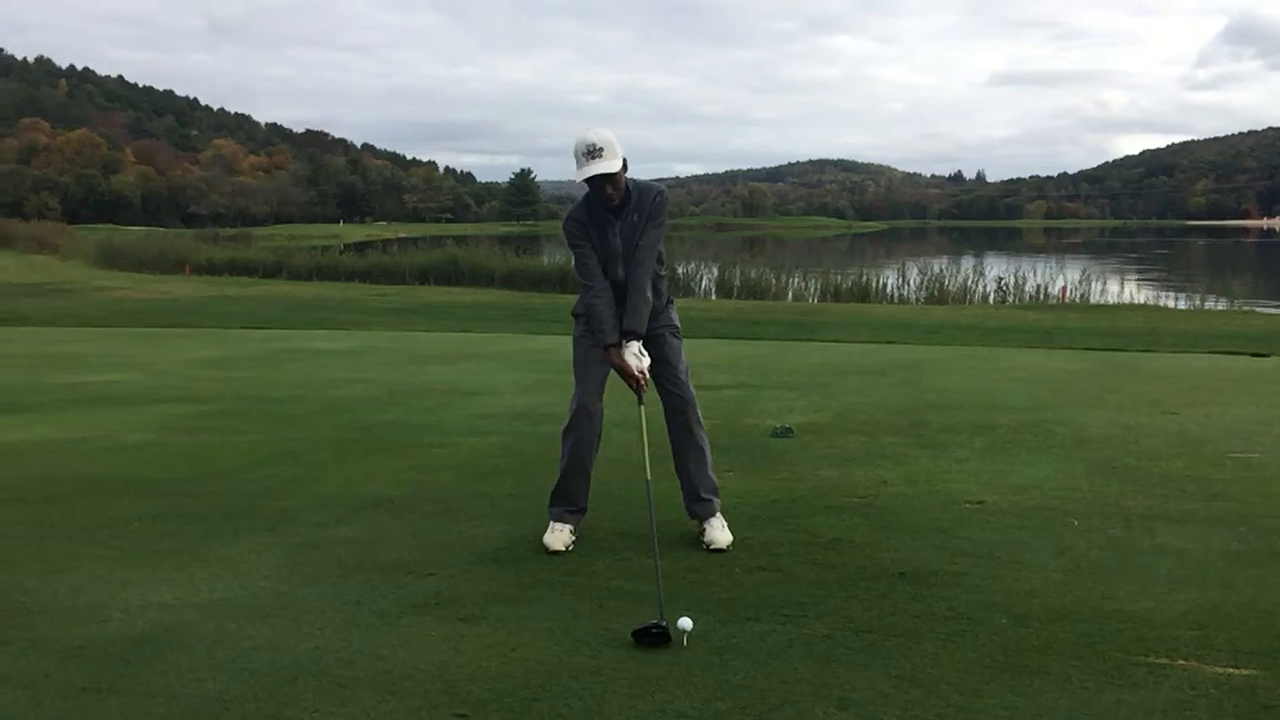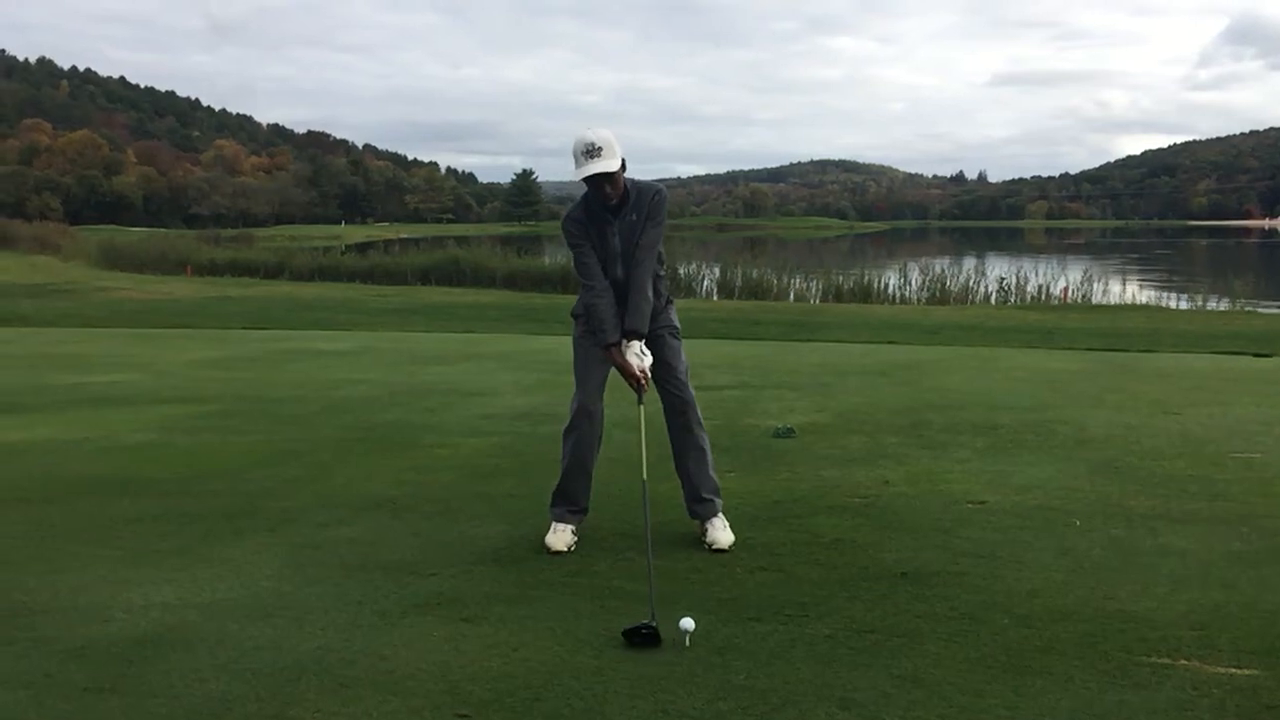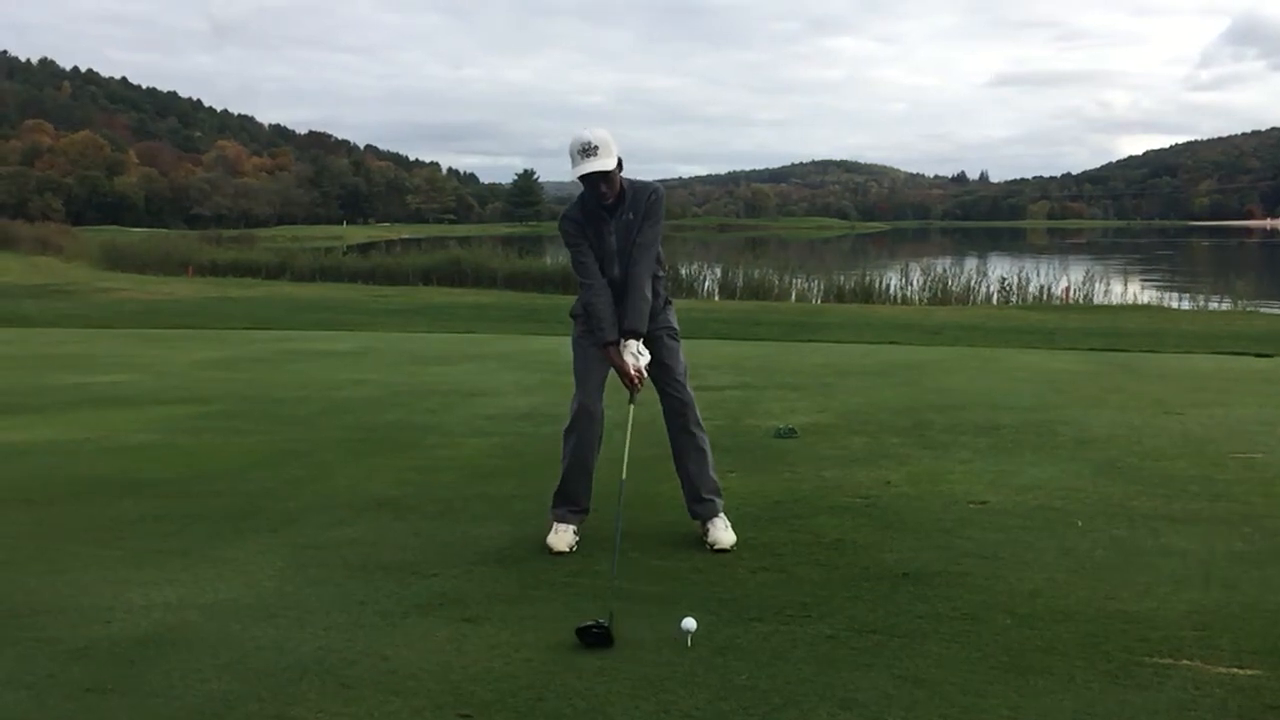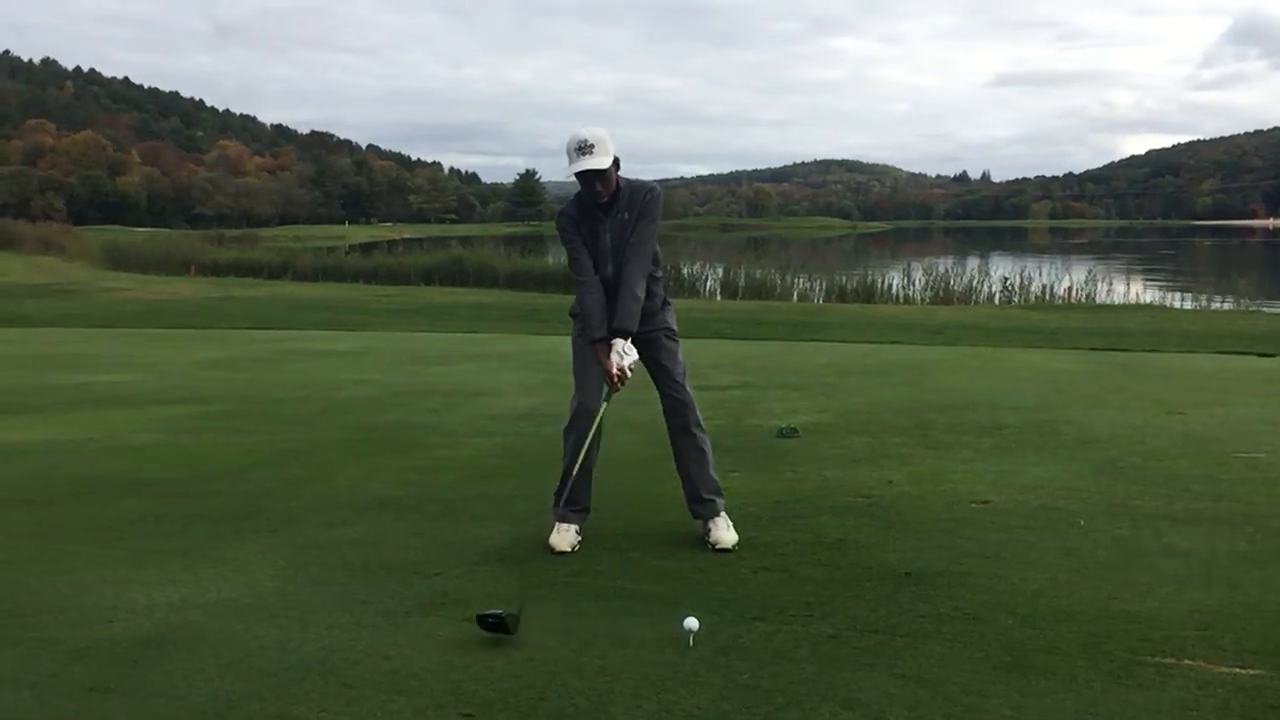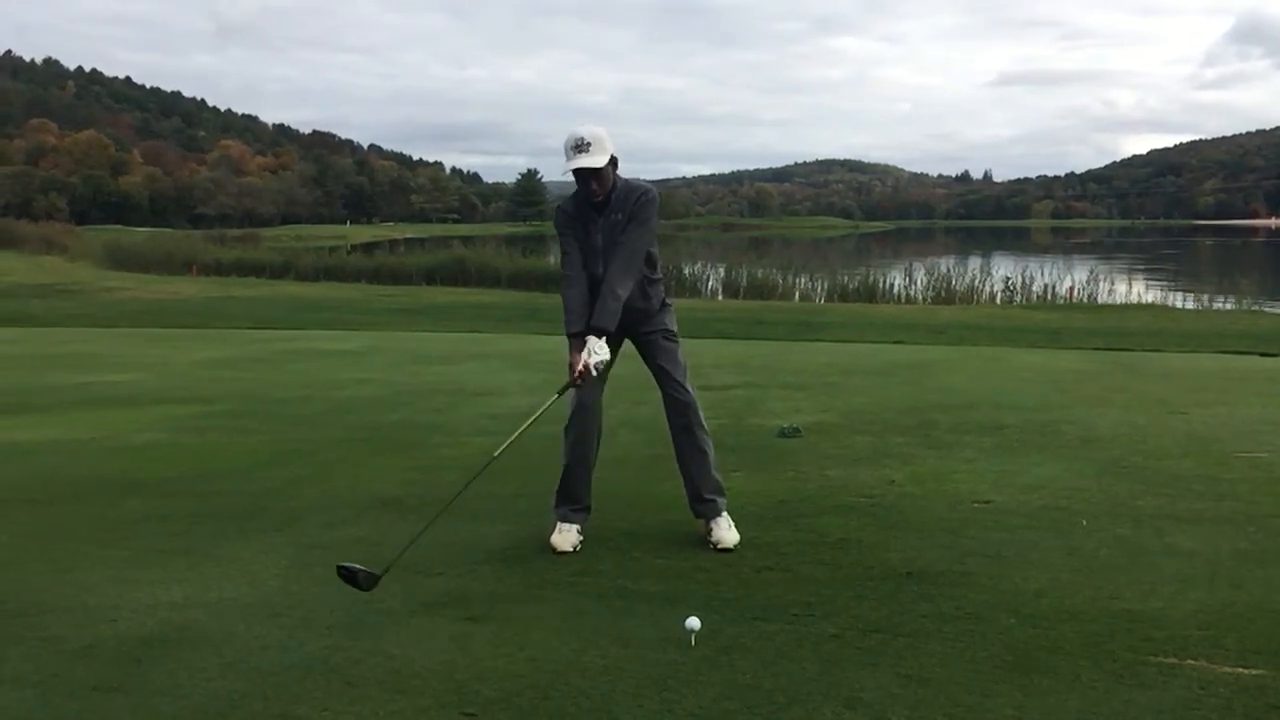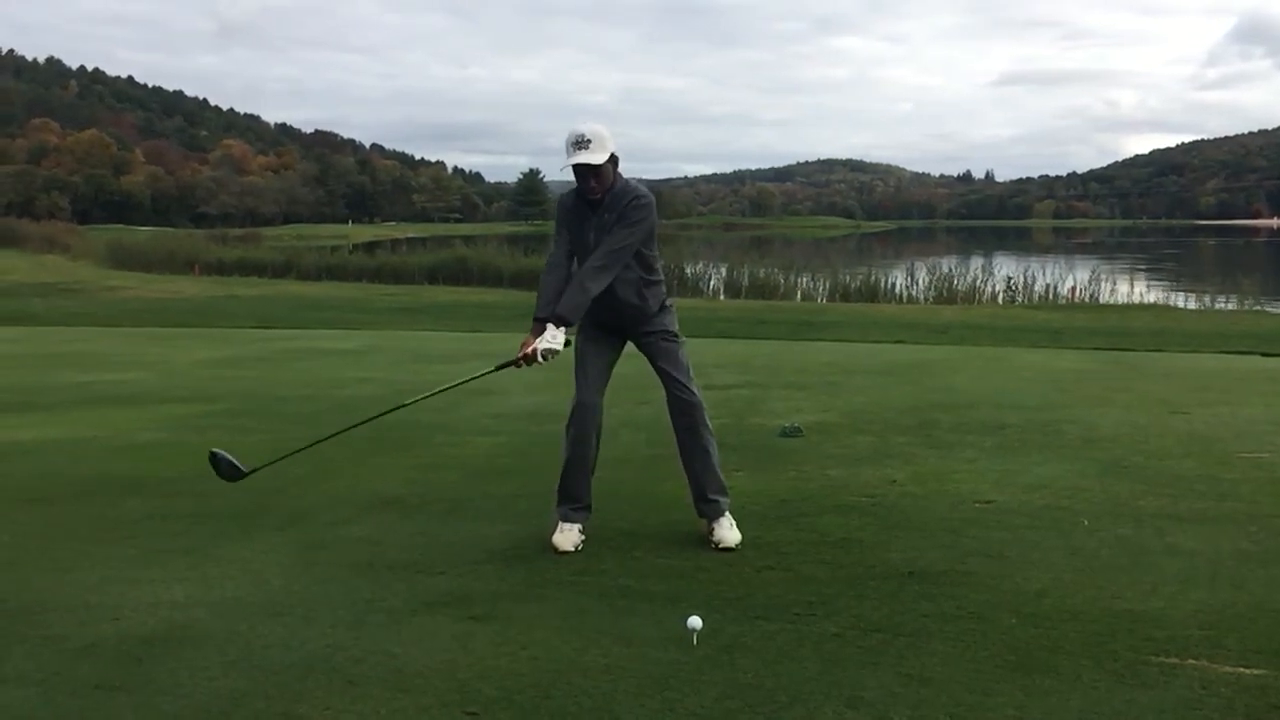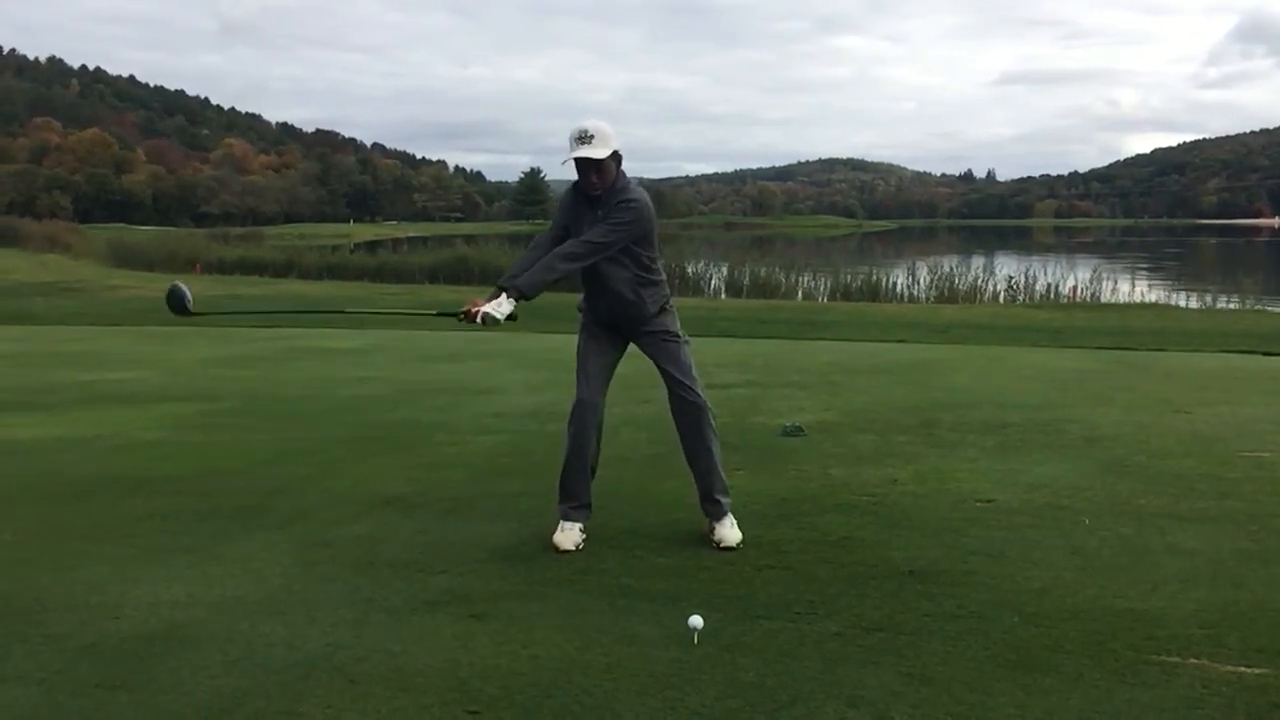
dt=0.7s
person 1, frame 1
left shoulder: (654, 198)
right shoulder: (577, 220)
left elbow: (643, 270)
right elbow: (595, 286)
left wrist: (634, 341)
right wrist: (614, 352)
left hip: (652, 312)
right hip: (598, 317)
left knee: (682, 403)
right knee: (585, 406)
left ankle: (707, 510)
right ankle: (565, 513)
person 1, frame 2
left shoulder: (652, 197)
right shoulder: (576, 220)
left elbow: (643, 269)
right elbow: (595, 286)
left wrist: (635, 340)
right wrist: (616, 351)
left hip: (653, 312)
right hip: (597, 317)
left knee: (682, 403)
right knee: (585, 406)
left ankle: (709, 511)
right ankle: (566, 514)
person 1, frame 3
left shoulder: (649, 196)
right shoulder: (573, 219)
left elbow: (641, 268)
right elbow: (593, 284)
left wrist: (633, 340)
right wrist: (613, 352)
left hip: (651, 311)
right hip: (596, 317)
left knee: (680, 402)
right knee: (586, 406)
left ankle: (710, 511)
right ankle: (567, 514)
person 1, frame 4
left shoulder: (646, 196)
right shoulder: (570, 216)
left elbow: (637, 268)
right elbow: (586, 281)
left wrist: (623, 338)
right wrist: (600, 348)
left hip: (648, 310)
right hip: (593, 316)
left knee: (680, 401)
right knee: (585, 405)
left ankle: (710, 510)
right ankle: (568, 514)
person 1, frame 5
left shoulder: (642, 198)
right shoulder: (567, 212)
left elbow: (624, 268)
right elbow: (573, 276)
left wrist: (599, 336)
right wrist: (577, 342)
left hip: (647, 311)
right hip: (591, 315)
left knee: (682, 400)
right knee: (584, 405)
left ankle: (713, 509)
right ankle: (570, 514)
person 1, frame 6
left shoulder: (639, 201)
right shoulder: (568, 205)
left elbow: (600, 267)
right elbow: (558, 265)
left wrist: (558, 325)
right wrist: (539, 324)
left hip: (650, 312)
right hip: (598, 318)
left knee: (686, 399)
right knee: (585, 405)
left ankle: (716, 510)
right ankle: (572, 514)
person 1, frame 7
left shoulder: (634, 204)
right shoulder: (574, 198)
left elbow: (574, 254)
right elbow: (544, 246)
left wrist: (512, 297)
right wrist: (499, 292)
left hip: (651, 313)
right hip: (600, 317)
left knee: (690, 400)
right knee: (586, 404)
left ankle: (719, 510)
right ankle: (573, 513)
